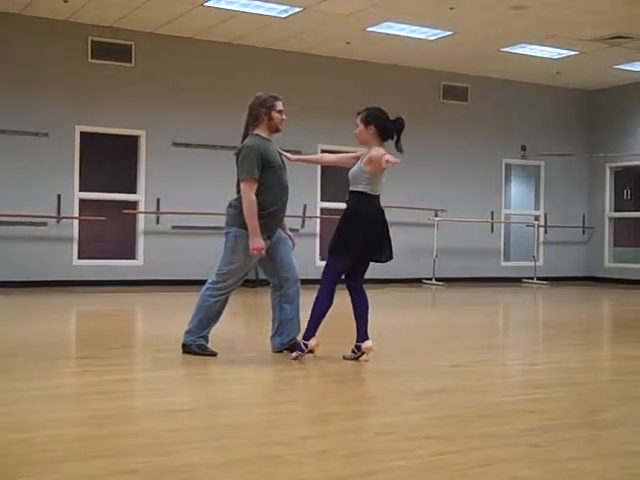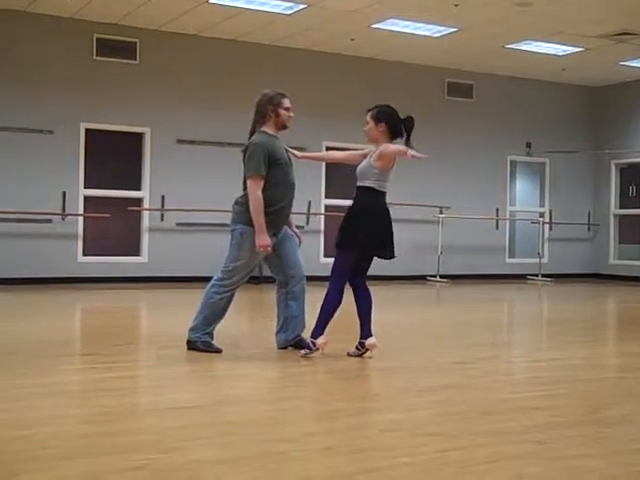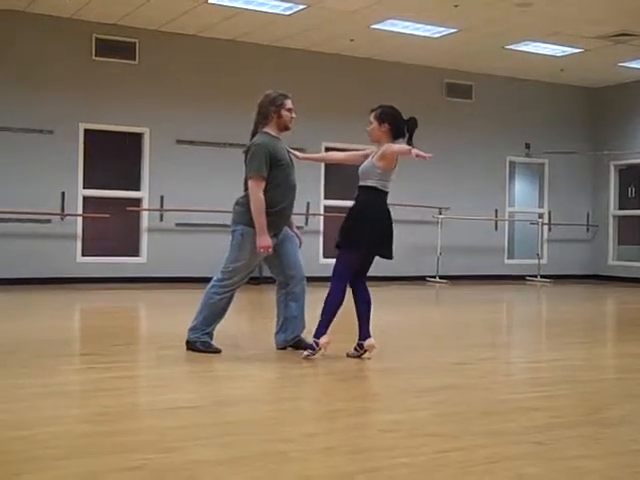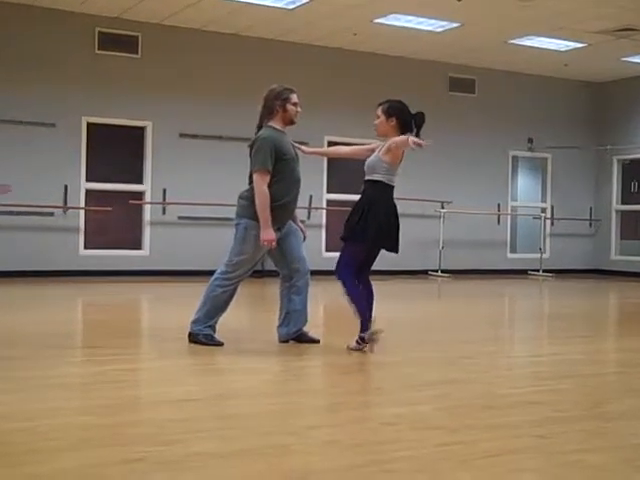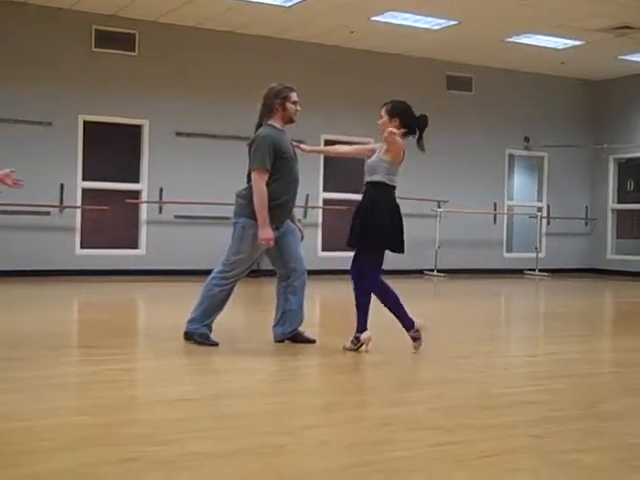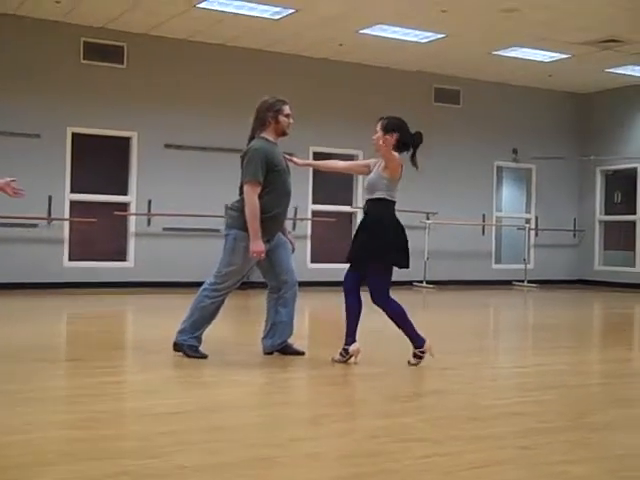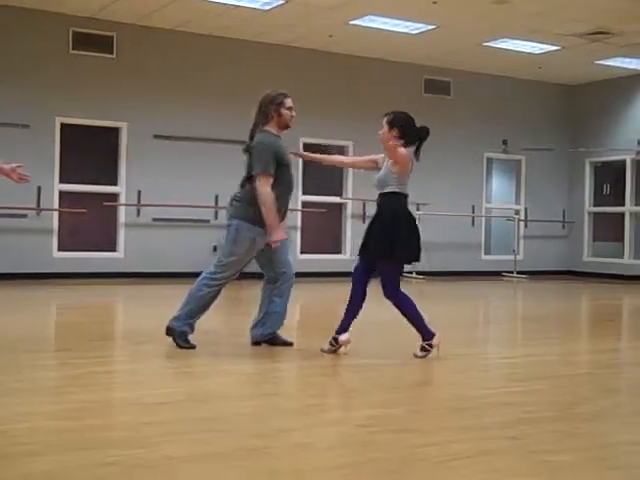
dt=0.2s
person 1, frame 1
left shoulder: (270, 146)
right shoulder: (253, 147)
right elbow: (247, 193)
left wrist: (284, 228)
right wrist: (254, 235)
left hip: (272, 231)
right hip: (246, 231)
left knee: (288, 282)
right knee: (222, 285)
left ankle: (285, 339)
right ankle: (194, 339)
person 1, frame 2
left shoulder: (277, 143)
right shoulder: (259, 144)
right elbow: (253, 190)
left wrist: (290, 226)
right wrist: (260, 232)
left hip: (278, 228)
right hip: (252, 227)
left knee: (293, 278)
right knee: (227, 281)
left ankle: (290, 335)
right ankle: (198, 335)
person 1, frame 3
left shoulder: (278, 144)
right shoulder: (261, 145)
right elbow: (255, 191)
left wrist: (291, 226)
right wrist: (261, 233)
left hip: (278, 229)
right hip: (253, 228)
left knee: (294, 279)
right knee: (227, 282)
left ankle: (290, 336)
right ankle: (198, 335)
person 1, frame 4
left shoulder: (284, 139)
right shoulder: (267, 139)
right elbow: (260, 184)
left wrist: (295, 220)
right wrist: (265, 227)
left hip: (283, 223)
right hip: (256, 221)
left knee: (297, 272)
right knee: (231, 275)
left ankle: (292, 329)
right ankle: (200, 328)
person 1, frame 5
left shoulder: (283, 137)
right shoulder: (266, 137)
right elbow: (258, 183)
left wrist: (293, 219)
right wrist: (263, 226)
left hip: (280, 222)
right hip: (254, 220)
left knee: (294, 272)
right knee: (228, 274)
left ankle: (287, 329)
right ankle: (197, 327)
person 1, frame 6
left shoulder: (275, 150)
right shoulder: (259, 150)
right elbow: (250, 195)
left wrist: (284, 232)
right wrist: (255, 238)
left hip: (271, 233)
right hip: (247, 231)
left knee: (286, 284)
right knee: (220, 286)
left ankle: (276, 340)
right ankle: (186, 338)
person 1, frame 7
left shoulder: (274, 143)
right shoulder: (266, 143)
right elbow: (263, 188)
left wrist: (277, 225)
right wrist: (275, 228)
left hip: (266, 224)
right hip: (249, 221)
left knee: (282, 275)
right knee: (218, 275)
left ankle: (265, 331)
right ankle: (180, 326)
person 2, frame 1
left shoulder: (374, 155)
right shoulder: (365, 156)
left elbow: (381, 155)
right elbow: (331, 158)
left wrist: (387, 157)
right wrist: (296, 158)
left hip: (359, 221)
right hip: (367, 222)
left knee: (328, 281)
right knee: (354, 282)
left ankle: (309, 338)
right ankle: (362, 340)
person 2, frame 2
left shoulder: (385, 151)
right shoulder: (372, 153)
left elbow: (395, 148)
right elbow: (338, 155)
left wrist: (407, 151)
right wrist: (303, 155)
left hip: (366, 217)
right hip: (371, 218)
left knee: (338, 278)
right knee: (356, 279)
left ankle: (317, 336)
right ankle: (366, 337)
person 2, frame 3
left shoulder: (388, 151)
right shoulder: (374, 153)
left elbow: (398, 148)
right elbow: (339, 156)
left wrist: (409, 149)
right wrist: (305, 156)
left hip: (368, 217)
right hip: (370, 218)
left knee: (340, 278)
right knee: (356, 280)
left ankle: (320, 336)
right ankle: (364, 339)
person 2, frame 4
left shoulder: (394, 147)
right shoulder: (380, 147)
left elbow: (398, 141)
right elbow: (345, 150)
left wrist: (407, 139)
right wrist: (312, 151)
left hip: (376, 211)
right hip: (374, 211)
left knee: (345, 270)
right knee: (359, 273)
left ankle: (368, 327)
right ankle: (365, 332)
person 2, frame 5
left shoulder: (395, 146)
right shoulder: (381, 148)
left elbow: (392, 138)
right elbow: (346, 150)
left wrist: (390, 134)
right wrist: (311, 149)
left hip: (380, 212)
right hip: (375, 212)
left knee: (370, 277)
right knee: (359, 273)
left ankle: (411, 326)
right ankle: (361, 332)
person 2, frame 6
left shoulder: (392, 162)
right shoulder: (376, 164)
left elbow: (390, 156)
right elbow: (341, 165)
left wrist: (387, 149)
right wrist: (306, 163)
left hip: (383, 230)
right hip: (372, 229)
left knee: (379, 295)
right knee: (351, 285)
left ankle: (419, 343)
right ankle: (349, 343)
person 2, frame 7
left shoulder: (402, 156)
right shoulder: (384, 159)
left elbow: (397, 153)
right elbow: (347, 161)
left wrist: (392, 149)
right wrist: (312, 157)
left hip: (395, 224)
right hip: (386, 222)
left knee: (390, 287)
right knee: (360, 276)
left ankle: (428, 336)
right ankle: (341, 333)
